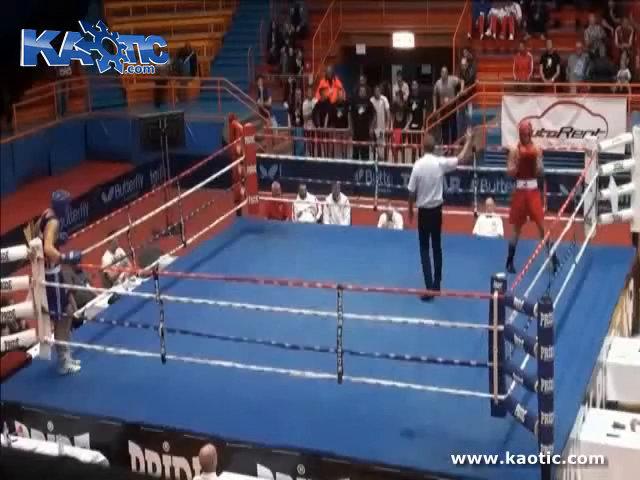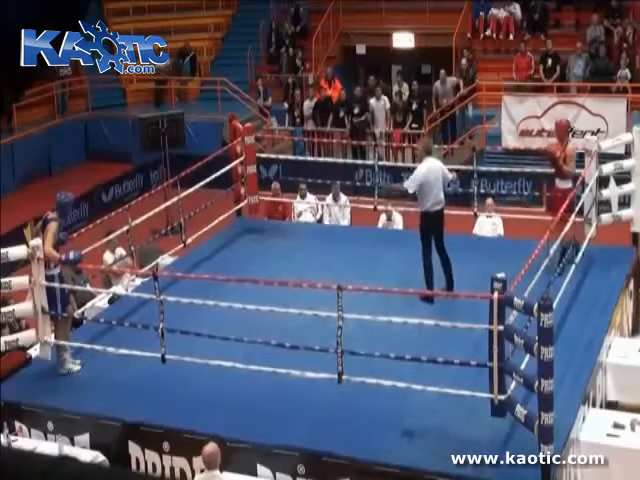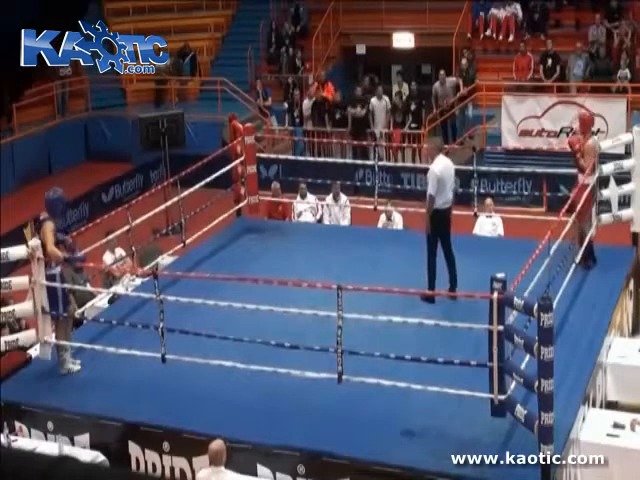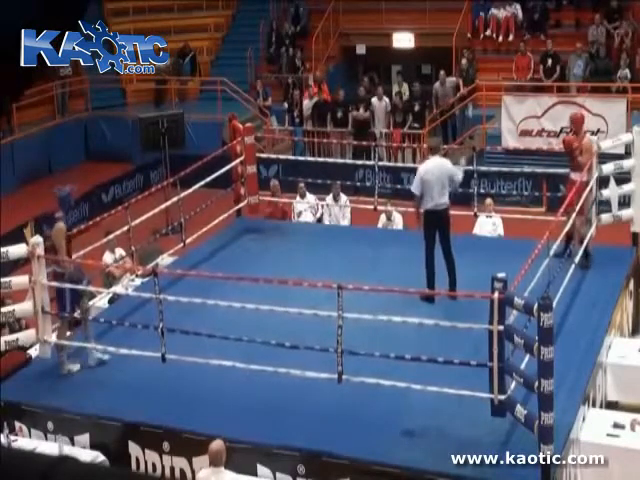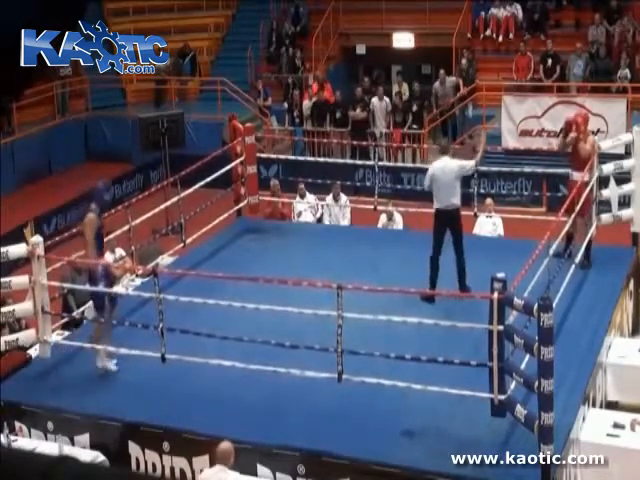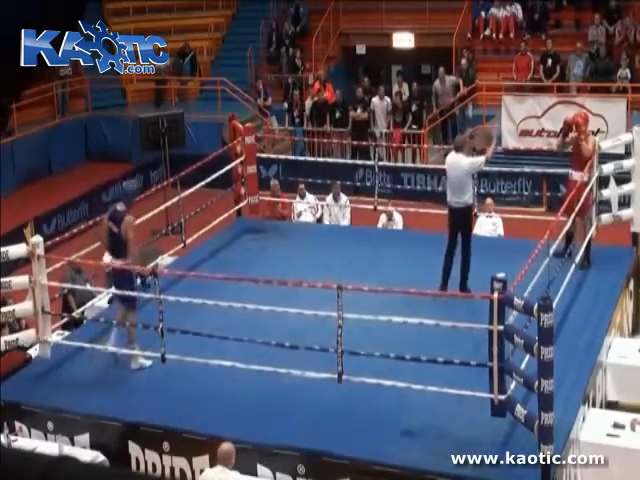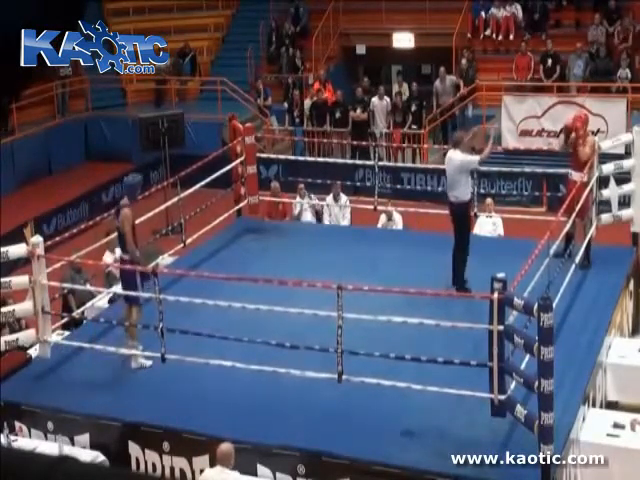
dt=0.7s
person 1, frame 1
left shoulder: (47, 215)
right shoulder: (53, 222)
left elbow: (37, 228)
right elbow: (48, 248)
right wrist: (66, 257)
left hip: (53, 271)
right hip: (51, 273)
left knee: (68, 311)
right knee: (60, 318)
left ankle: (66, 355)
right ankle: (63, 362)
person 1, frame 2
left shoulder: (49, 217)
right shoulder: (54, 223)
left elbow: (38, 230)
right elbow: (47, 250)
right wrist: (65, 258)
left hip: (53, 272)
right hip: (51, 274)
left knee: (67, 312)
right knee: (60, 318)
left ankle: (66, 356)
right ankle: (63, 362)
person 1, frame 3
left shoulder: (47, 218)
right shoulder: (48, 224)
right elbow: (50, 249)
left wrist: (64, 240)
right wrist: (69, 257)
left hip: (55, 272)
right hip: (52, 274)
left knee: (69, 311)
right knee: (61, 319)
left ankle: (66, 356)
right ankle: (63, 363)
person 1, frame 4
left shoulder: (62, 221)
right shoulder: (60, 226)
right elbow: (63, 258)
left wrist: (77, 273)
right wrist: (77, 277)
left hip: (67, 272)
right hip: (64, 274)
left knee: (84, 308)
right knee: (66, 319)
left ankle: (91, 353)
right ankle: (63, 363)
person 1, frame 5
left shoulder: (97, 214)
right shoulder: (92, 217)
right elbow: (90, 249)
left wrist: (109, 269)
right wrist: (98, 276)
left hip: (101, 268)
right hip: (97, 271)
left knee: (103, 314)
right knee: (105, 314)
left ankle: (102, 355)
right ankle: (101, 357)
person 1, frame 6
left shoulder: (111, 212)
right shoulder: (128, 218)
left elbow: (105, 239)
right elbow: (132, 249)
left hip: (114, 265)
right hip: (125, 267)
left knee: (124, 305)
right knee: (131, 310)
left ankle: (113, 341)
right ankle: (134, 357)
person 1, frame 7
left shoulder: (121, 207)
right shoulder: (127, 212)
right elbow: (130, 244)
right wrist: (141, 265)
left hip: (124, 261)
right hip: (131, 262)
left knee: (129, 304)
right knee: (136, 307)
left ankle: (131, 345)
right ankle: (135, 356)
person 2, frame 1
left shoulder: (418, 165)
right shoulder: (440, 162)
left elbow: (412, 192)
right elbow: (461, 159)
left wrist: (410, 209)
right wrist: (468, 140)
left hip: (423, 211)
right hip: (436, 209)
left knee: (424, 249)
right knee: (437, 247)
left ankle: (429, 288)
right ankle: (436, 284)
person 2, frame 2
left shoulder: (422, 170)
right shoulder: (439, 165)
left elbow: (406, 188)
right elbow: (449, 179)
left wrist: (389, 187)
right wrist: (454, 175)
left hip: (427, 214)
right hip: (439, 211)
left knee: (427, 253)
right knee: (441, 249)
left ankle: (430, 292)
right ankle: (450, 285)
person 2, frame 3
left shoulder: (435, 168)
right shoulder: (449, 163)
left elbow: (431, 196)
left wrist: (427, 218)
left hip: (437, 212)
right hip: (447, 210)
left knee: (432, 253)
right knee: (448, 249)
left ankle: (431, 292)
right ankle: (453, 288)
person 2, frame 4
left shoulder: (423, 168)
right shoulder: (446, 164)
left elbow: (416, 194)
right elbow: (458, 180)
left wrist: (418, 212)
right wrist: (462, 164)
left hip: (429, 214)
right hip: (444, 212)
left knee: (429, 253)
right knee: (447, 251)
left ankle: (430, 292)
right ankle: (452, 289)
person 2, frame 5
left shoulder: (433, 167)
right shoulder: (457, 165)
left elbow: (428, 188)
right elbow: (476, 161)
right wrist: (482, 143)
left hip: (440, 213)
right hip: (454, 212)
left knee: (436, 253)
right knee: (459, 251)
left ankle: (431, 291)
right ankle: (463, 287)
person 2, frame 6
left shoulder: (449, 159)
right shoulder: (468, 163)
left elbow: (457, 148)
right elbow: (487, 156)
left wrist: (466, 136)
right wrist: (494, 139)
left hip: (452, 208)
right hip: (465, 209)
left knee: (450, 246)
right knee: (465, 249)
left ankle: (444, 284)
right ankle: (463, 286)
person 2, frame 7
left shoulder: (450, 154)
right shoulder: (462, 159)
left elbow: (462, 147)
right elbow: (483, 156)
left wrist: (472, 135)
right wrist: (491, 138)
left hip: (453, 203)
right hip: (462, 205)
left knee: (458, 242)
right knee: (463, 244)
left ankle: (456, 278)
right ankle: (460, 284)
person 3, frame 1
left shoulder: (537, 150)
right shoulder: (514, 150)
left elbow: (540, 172)
right elbow: (510, 172)
left wrist: (535, 160)
right wrist: (518, 161)
left hip: (533, 190)
right hip: (520, 191)
left knee: (542, 225)
right knee: (516, 228)
left ankle: (553, 259)
right ankle: (510, 262)
person 3, frame 2
left shoulder: (570, 149)
right shoulder: (557, 146)
left elbow: (570, 173)
left wrist: (558, 159)
right wrist: (553, 157)
left hip: (565, 189)
right hip: (558, 187)
left knee: (563, 224)
right knee: (563, 224)
left ankle: (561, 262)
person 3, frame 3
left shoulder: (590, 144)
right shoulder: (584, 140)
left elbow: (587, 168)
left wrist: (577, 153)
right wrist: (576, 151)
left hip: (586, 184)
right hip: (582, 183)
left knee: (583, 221)
right knee: (580, 219)
left ankle: (590, 257)
right ankle: (584, 254)
person 3, frame 4
left shoulder: (586, 141)
right shoulder: (574, 138)
left elbow: (585, 165)
left wrist: (575, 151)
right wrist: (568, 150)
left hip: (582, 182)
right hip: (572, 179)
left knee: (579, 219)
left ankle: (586, 256)
right ankle: (567, 249)
person 3, frame 5
left shoulder: (590, 139)
right shoulder: (573, 137)
left elbow: (584, 153)
right elbow: (560, 149)
left wrist: (580, 135)
right wrist: (566, 133)
left hip: (584, 181)
right hip: (573, 179)
left knee: (585, 219)
right knee: (571, 215)
left ankle: (587, 257)
right ankle: (567, 249)
person 3, frame 6
left shoulder: (591, 139)
right shoulder: (574, 137)
left elbow: (587, 153)
right elbow: (560, 147)
left wrist: (582, 135)
right wrist: (565, 132)
left hip: (584, 181)
right hip: (573, 179)
left knee: (584, 219)
left ankle: (587, 257)
right ankle: (567, 249)
person 3, frame 7
left shoulder: (590, 140)
right shoulder: (574, 138)
left elbow: (584, 157)
left wrist: (580, 139)
right wrist: (567, 136)
left hip: (584, 181)
right hip: (573, 178)
left knee: (584, 219)
right knee: (570, 215)
left ankle: (587, 257)
right ankle: (567, 249)
